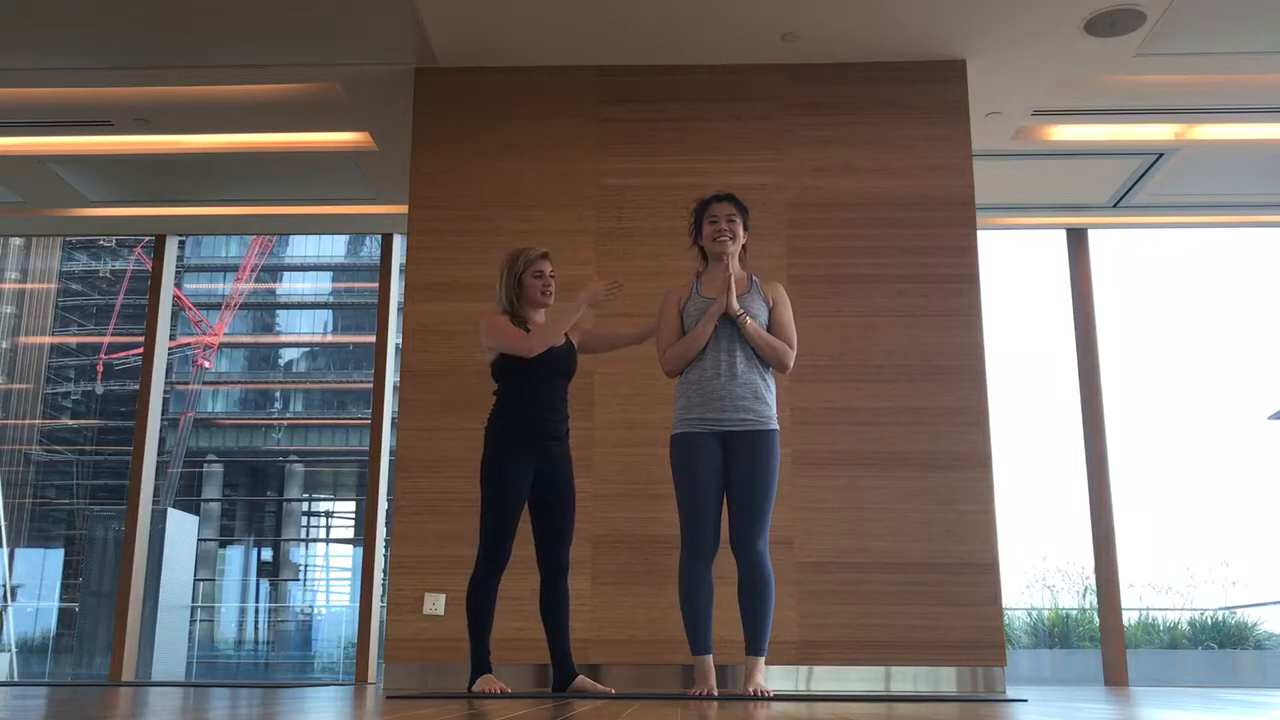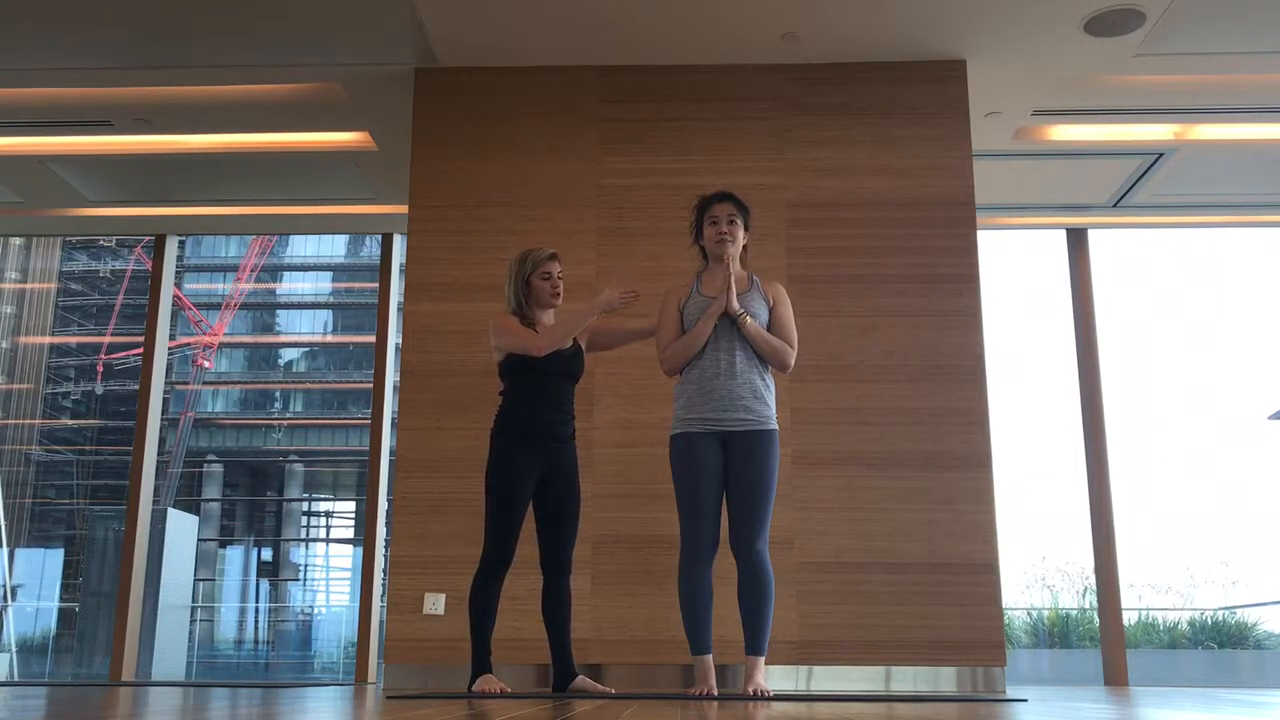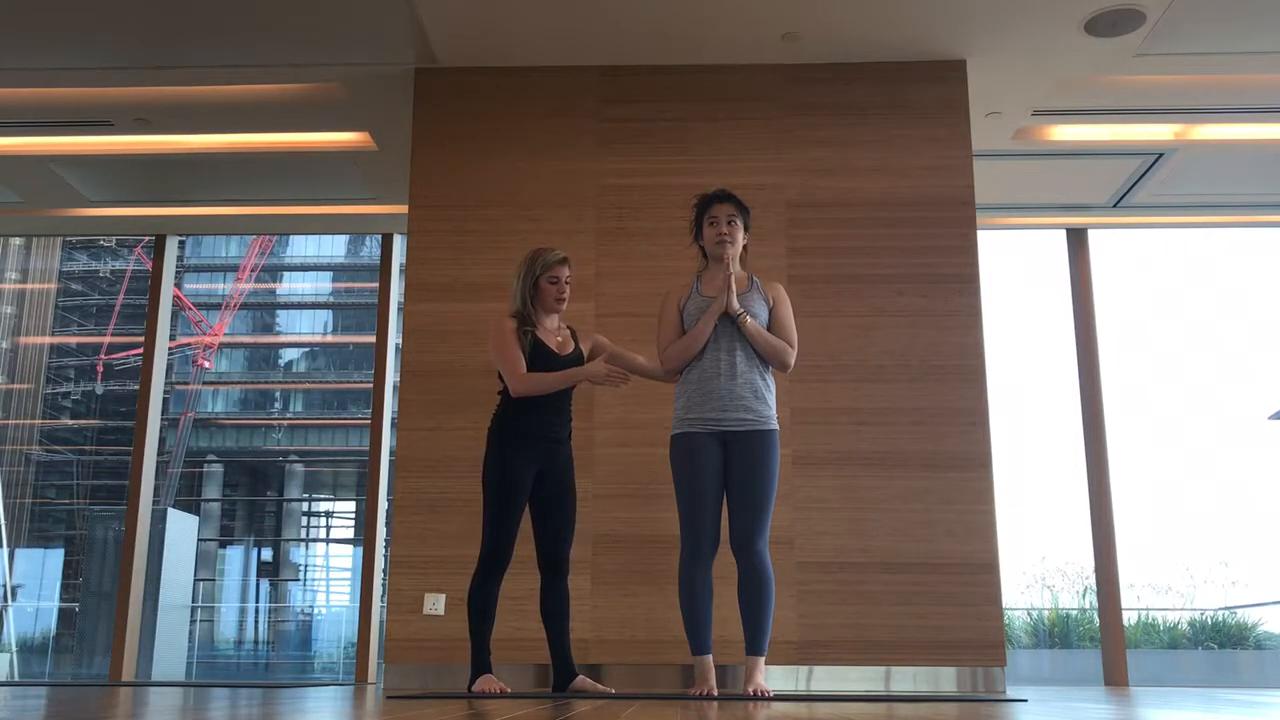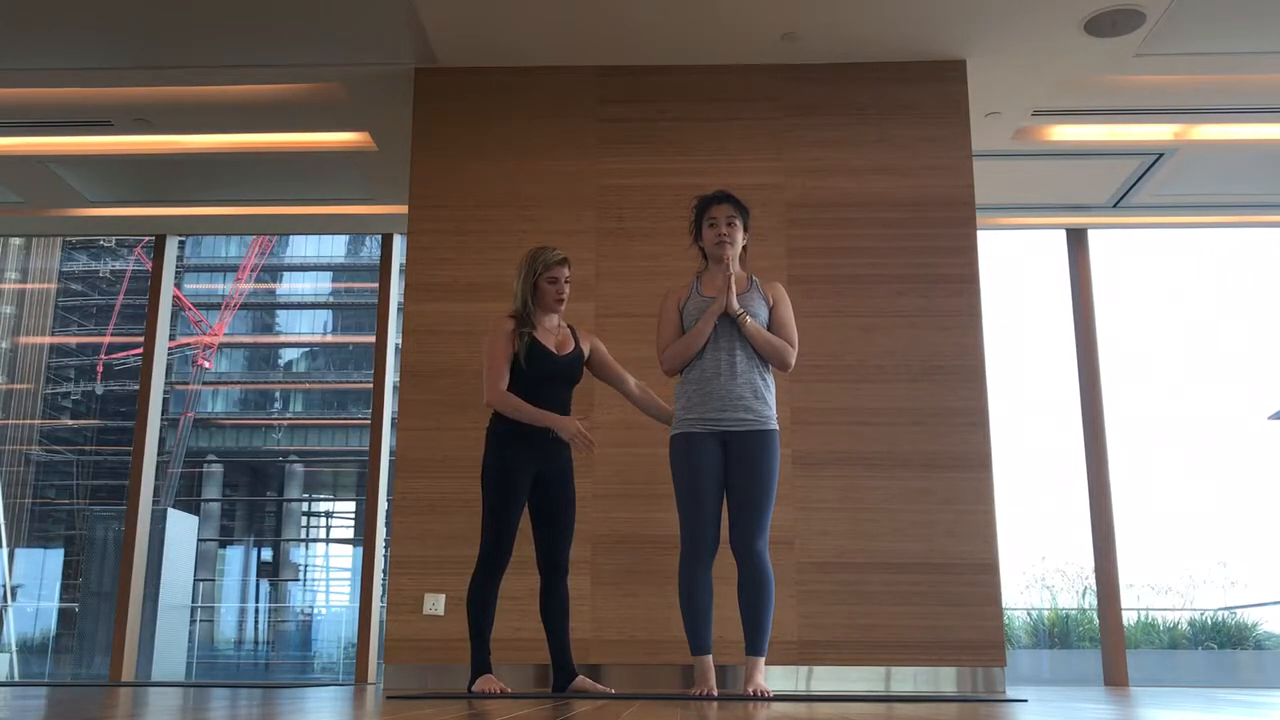
dt=1s
person 1, frame 1
left shoulder: (769, 292)
right shoulder: (681, 297)
left elbow: (786, 359)
right elbow: (670, 363)
left wrist: (739, 314)
right wrist: (713, 313)
left hip: (755, 428)
right hip: (695, 429)
left knee: (752, 546)
right knee: (698, 546)
left ankle: (756, 666)
right ankle: (704, 667)
person 1, frame 2
left shoulder: (769, 293)
right shoulder: (681, 296)
left elbow: (787, 359)
right elbow: (669, 362)
left wrist: (738, 313)
right wrist: (713, 312)
left hip: (754, 427)
right hip: (695, 429)
left knee: (751, 546)
right knee: (698, 547)
left ankle: (756, 666)
right ankle: (703, 667)
person 1, frame 3
left shoulder: (769, 293)
right shoulder: (680, 297)
left elbow: (787, 359)
right elbow: (669, 363)
left wrist: (738, 313)
right wrist: (713, 312)
left hip: (755, 428)
right hip: (695, 430)
left knee: (752, 547)
right knee: (698, 547)
left ankle: (756, 666)
right ankle: (703, 667)
person 1, frame 4
left shoulder: (769, 293)
right shoulder: (680, 297)
left elbow: (787, 358)
right elbow: (669, 362)
left wrist: (739, 313)
right wrist: (713, 312)
left hip: (755, 428)
right hip: (695, 430)
left knee: (752, 546)
right knee: (698, 546)
left ankle: (756, 666)
right ankle: (703, 668)
person 2, frame 1
left shoulder: (571, 333)
right shoulder: (496, 325)
left elbow: (634, 337)
right elbow: (531, 346)
right wrist: (582, 303)
left hip: (555, 451)
right hip: (509, 447)
left knee: (556, 563)
right knee: (494, 556)
left ankle: (565, 671)
right ankle: (480, 670)
person 2, frame 2
left shoulder: (579, 334)
right shoulder: (505, 326)
left elbow: (640, 331)
right elbow: (539, 346)
right wrist: (596, 306)
left hip: (561, 452)
right hip: (515, 448)
left knee: (559, 564)
right knee: (498, 557)
left ankle: (565, 671)
right ankle: (480, 669)
person 2, frame 3
left shoulder: (583, 340)
right shoulder: (508, 328)
left elbow: (647, 366)
right elbow: (519, 384)
right wrist: (584, 373)
left hip: (557, 454)
right hip: (512, 448)
left knee: (557, 564)
right knee: (496, 556)
left ankle: (565, 672)
right ankle: (480, 669)
person 2, frame 4
left shoulder: (582, 341)
right shoulder: (508, 330)
left elbow: (632, 389)
right elbow: (495, 395)
left wrist: (678, 420)
right wrist: (556, 420)
left hip: (556, 458)
right hip: (510, 451)
left knee: (556, 565)
right knee: (495, 556)
left ankle: (565, 672)
right ankle: (480, 670)
